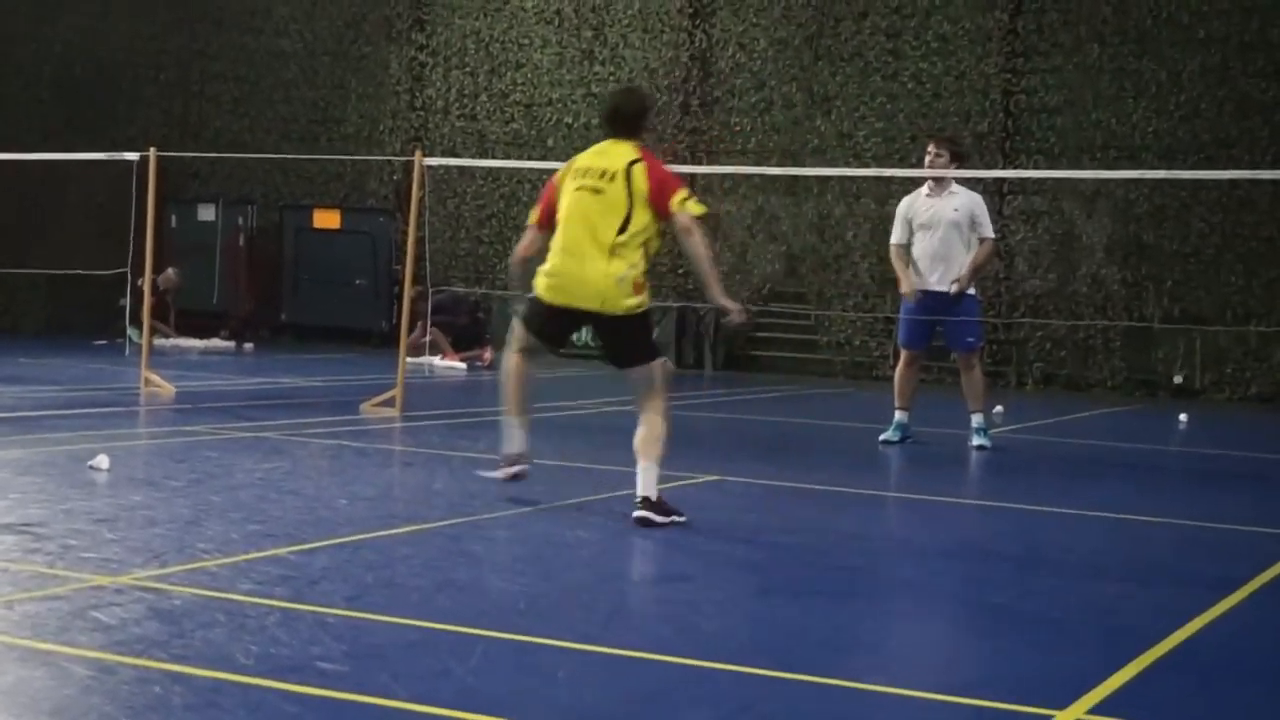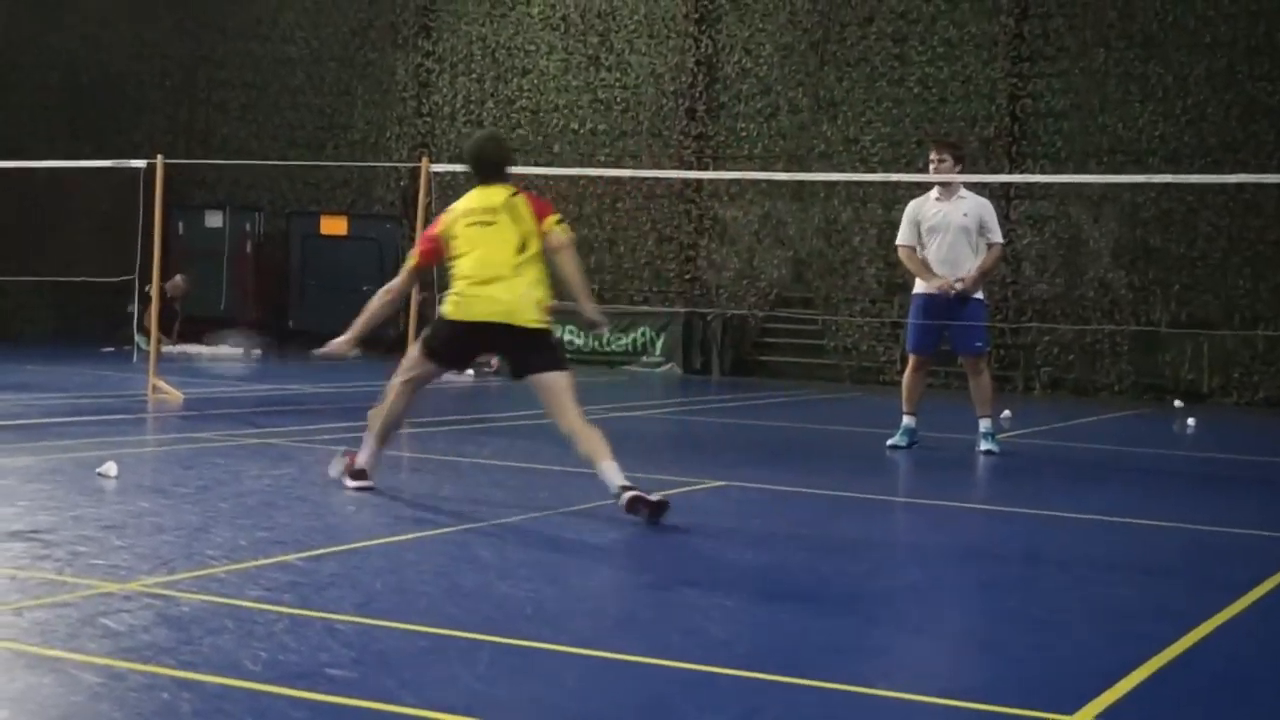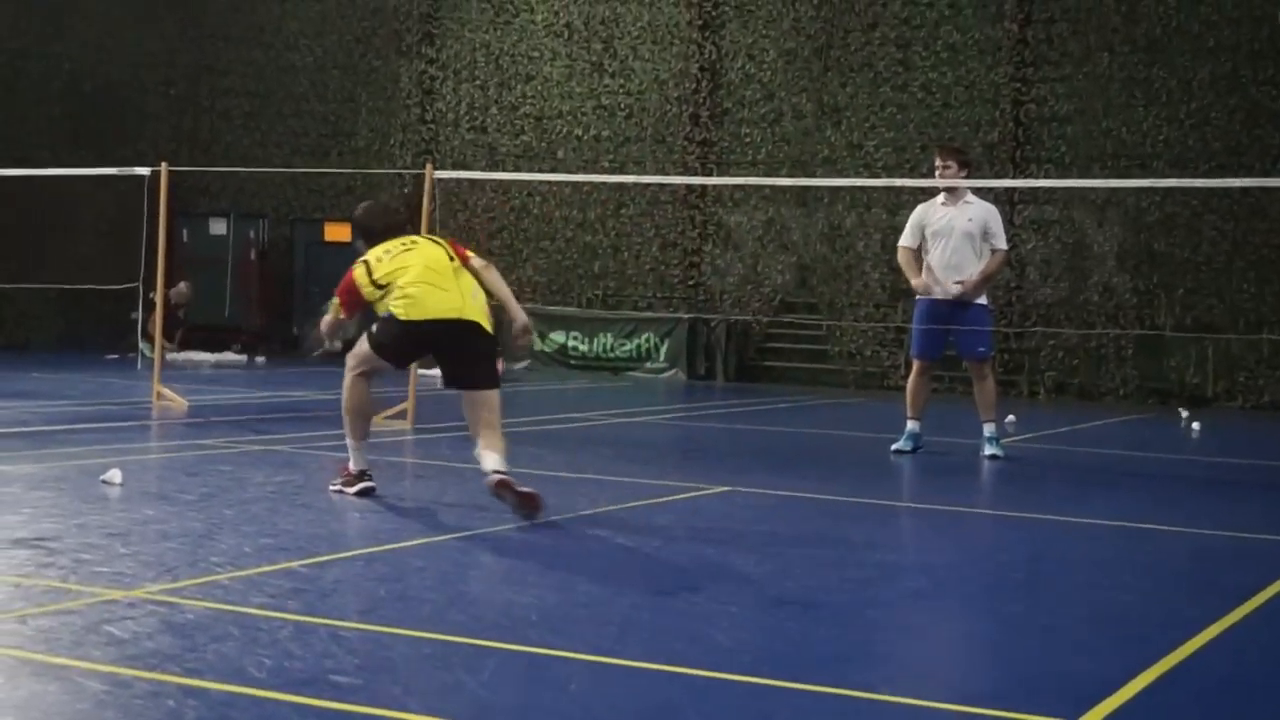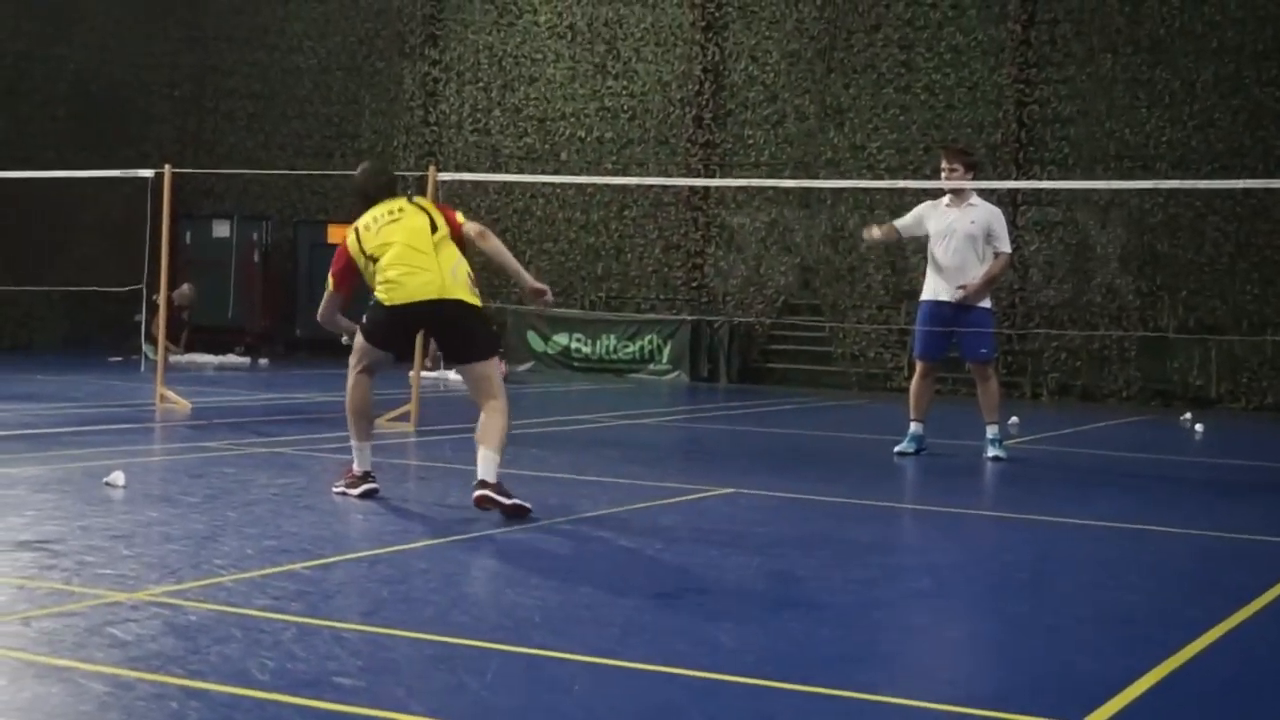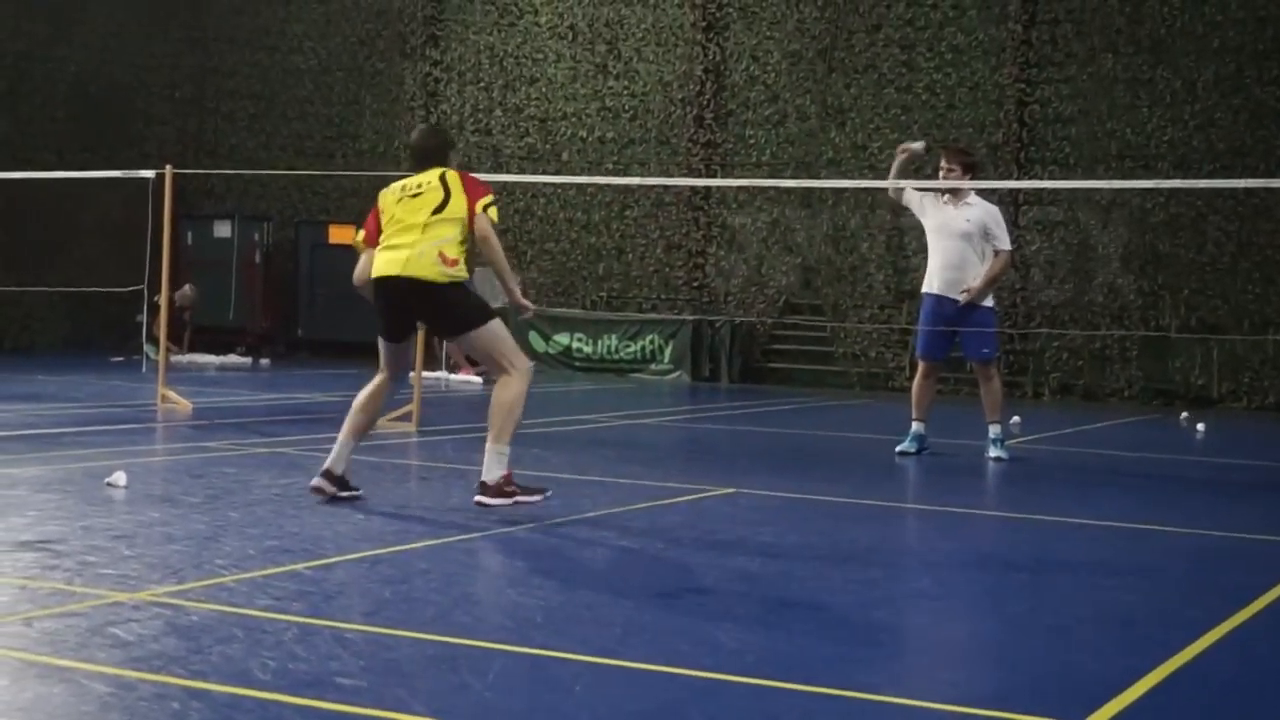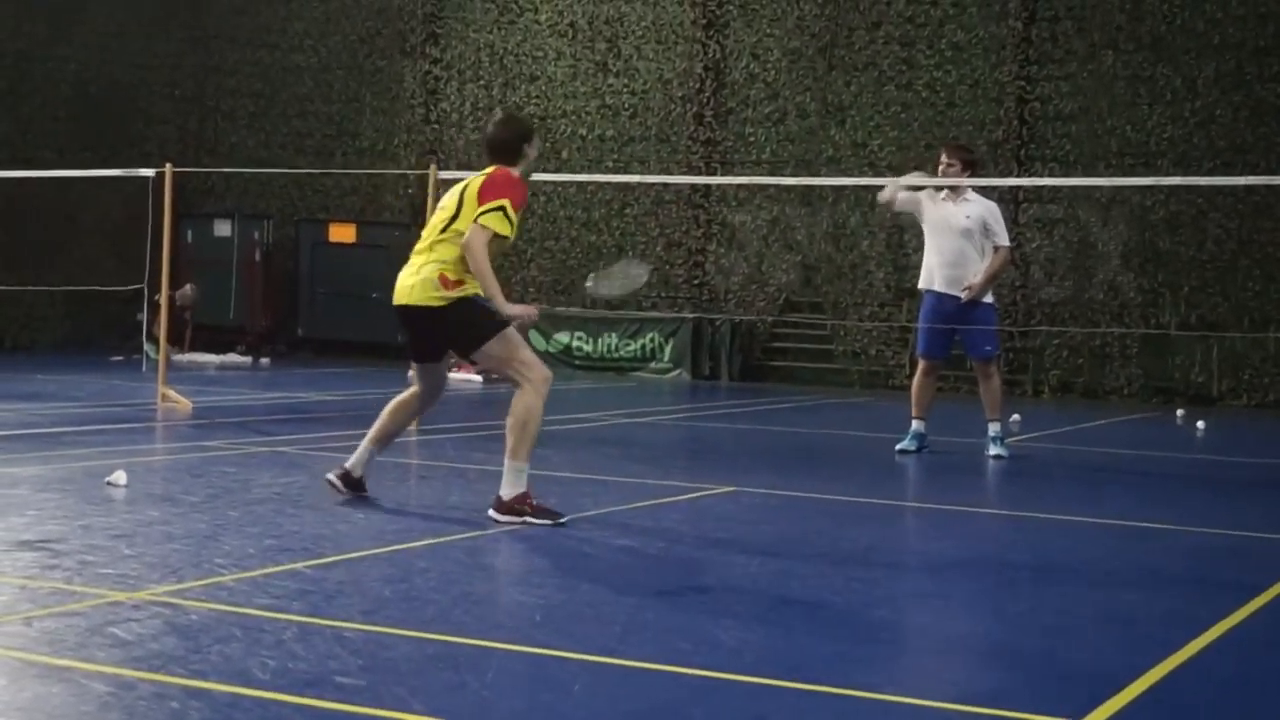
dt=0.2s
person 1, frame 1
left shoulder: (567, 171)
right shoulder: (656, 172)
left elbow: (527, 248)
right elbow: (691, 230)
left wrist: (516, 279)
right wrist: (718, 294)
left hip: (562, 288)
right hip: (620, 297)
left knee: (517, 346)
right knee: (652, 402)
left ankle: (514, 451)
right ankle: (647, 497)
person 1, frame 2
left shoulder: (448, 218)
right shoulder: (532, 205)
left elbow: (397, 288)
right elbow: (562, 245)
left wrist: (351, 335)
right wrist: (586, 304)
left hip: (466, 310)
right hip: (526, 317)
left knee: (407, 379)
right knee: (571, 416)
left ankle: (362, 464)
right ankle: (624, 488)
person 1, frame 3
left shoulder: (361, 266)
right shoulder: (439, 244)
left elbow: (329, 328)
right elbow: (484, 267)
left wrist: (326, 328)
right wrist: (516, 311)
left hip: (412, 314)
right hip: (469, 322)
left knee: (356, 368)
right knee: (487, 431)
left ankle: (357, 471)
right ankle: (497, 474)
person 1, frame 4
left shoulder: (354, 237)
right shoulder: (427, 207)
left elbow: (325, 316)
right elbow: (478, 235)
left wrist: (352, 329)
right wrist: (526, 279)
left hip: (398, 296)
right hip: (455, 298)
left knee: (360, 368)
right knee: (492, 400)
left ankle: (360, 473)
right ankle: (488, 482)
person 1, frame 5
left shoulder: (387, 196)
right shoulder: (467, 182)
left elbow: (361, 276)
right elbow: (486, 235)
left wrist: (388, 305)
right wrist: (515, 292)
left hip: (387, 280)
right hip: (435, 279)
left knee: (389, 378)
right knee: (517, 368)
left ankle: (333, 471)
right ankle: (495, 481)
person 1, frame 6
left shoulder: (471, 186)
right shoulder: (509, 186)
right elbow: (473, 244)
right wrist: (502, 305)
left hip: (408, 296)
right hip: (441, 297)
left knee: (426, 391)
right knee: (536, 379)
left ankle: (352, 471)
right ankle: (512, 497)
person 2, frame 1
left shoulder: (972, 200)
right shoulder: (909, 203)
left elbow: (987, 242)
right elbow: (898, 247)
left wrist: (969, 274)
right wrist: (905, 278)
left hip: (959, 294)
right hip: (920, 294)
left knee: (968, 358)
right knee: (909, 356)
left ankle: (978, 426)
right ankle: (900, 422)
person 2, frame 2
left shoulder: (980, 205)
right shoulder: (917, 206)
left elbow: (996, 247)
right elbow: (905, 249)
left wrist: (976, 277)
right wrist: (932, 279)
left hip: (968, 298)
right hip: (928, 296)
left knee: (976, 363)
right knee: (917, 361)
left ankle: (986, 431)
right ankle: (908, 427)
person 2, frame 3
left shoulder: (986, 211)
right shoulder: (924, 211)
left elbow: (1000, 253)
right elbow: (906, 250)
left wrist: (976, 281)
right wrist: (914, 277)
left hip: (972, 303)
right hip: (931, 300)
left knee: (981, 368)
right knee: (920, 366)
left ankle: (990, 436)
right ankle: (912, 432)
person 2, frame 4
left shoulder: (990, 213)
right shoulder: (929, 210)
left elbow: (1004, 257)
right elbow: (897, 229)
left wrist: (979, 285)
right wrist: (879, 232)
left hip: (974, 306)
right hip: (934, 302)
left knee: (983, 370)
right knee: (924, 368)
left ankle: (993, 437)
right ankle: (915, 434)
person 2, frame 5
left shoulder: (987, 211)
right shoulder: (929, 203)
left elbow: (1004, 255)
right elbow: (894, 189)
left wrist: (981, 286)
right wrist: (902, 159)
left hip: (976, 305)
right hip: (936, 301)
left knee: (986, 370)
right knee: (926, 367)
left ankle: (996, 438)
right ankle: (917, 433)
person 2, frame 6
left shoulder: (986, 208)
right shoulder: (927, 202)
left elbow: (1003, 250)
right elbow: (885, 199)
left wrist: (982, 281)
right wrist: (907, 181)
left hip: (975, 302)
right hip: (935, 298)
left knee: (986, 367)
right knee: (926, 365)
left ankle: (995, 435)
right ankle: (917, 431)
